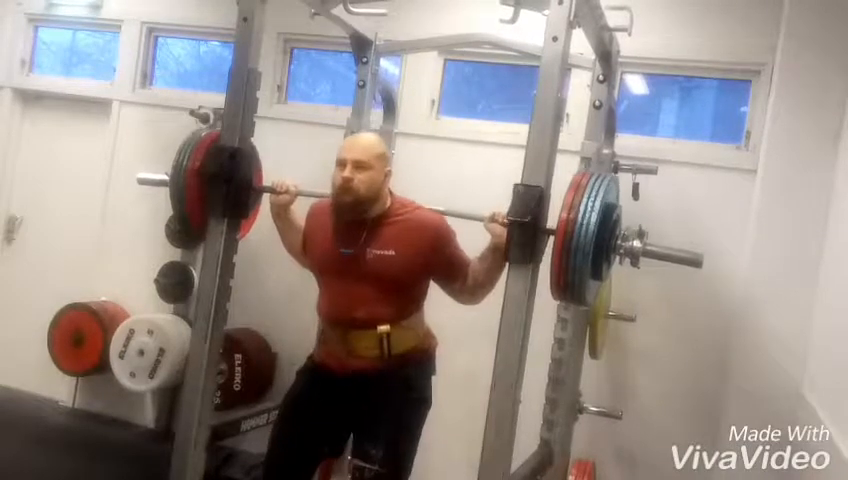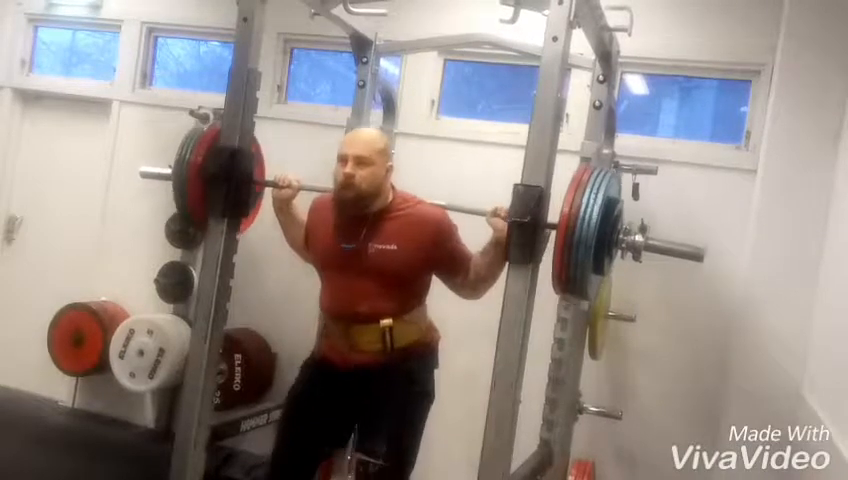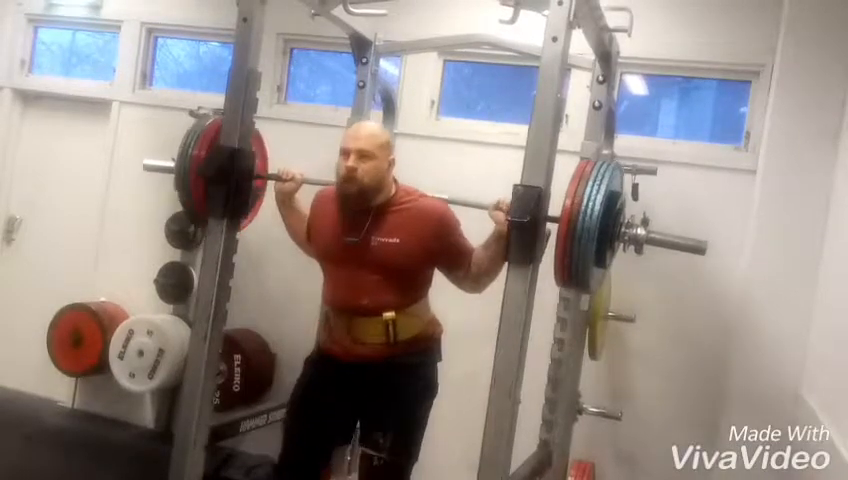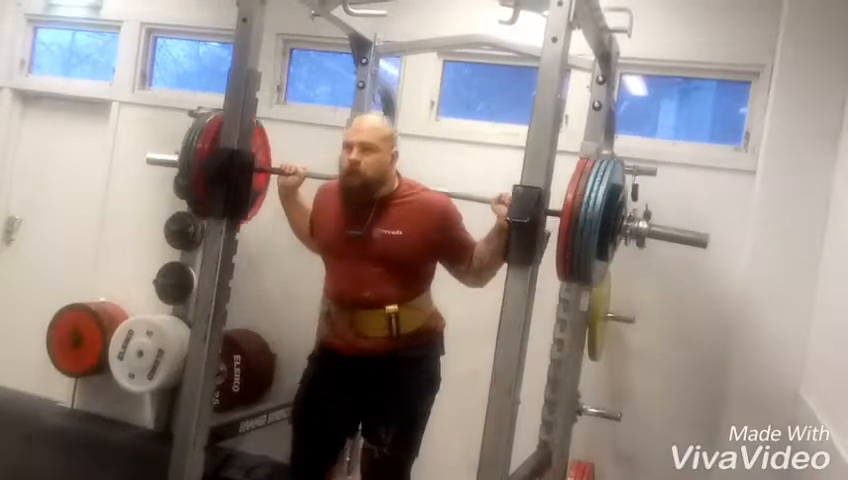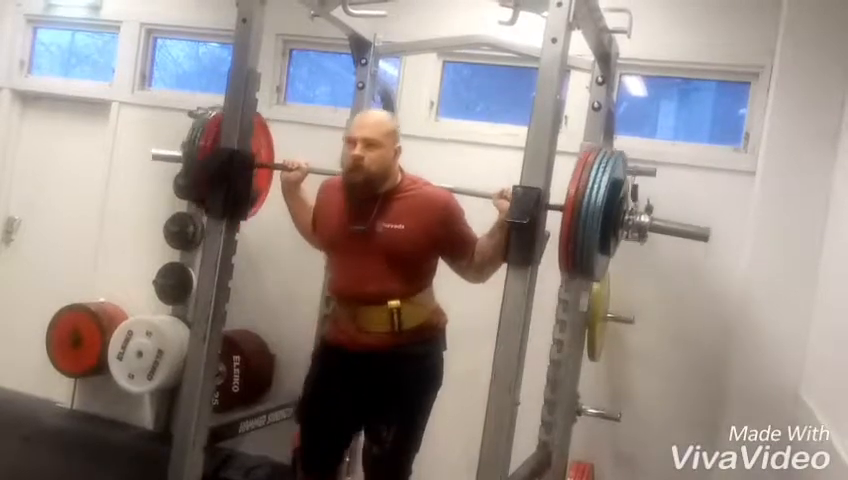
dt=0.1s
person 1, frame 1
left shoulder: (425, 228)
right shoulder: (321, 215)
left elbow: (468, 290)
left wrist: (499, 249)
right wrist: (281, 212)
left hip: (396, 374)
right hip: (328, 364)
person 1, frame 2
left shoulder: (427, 222)
right shoulder: (323, 209)
left elbow: (470, 284)
left wrist: (500, 242)
right wrist: (283, 206)
left hip: (399, 368)
right hip: (331, 359)
person 1, frame 3
left shoulder: (429, 216)
right shoulder: (325, 203)
left elbow: (472, 278)
left wrist: (502, 236)
right wrist: (285, 199)
left hip: (402, 362)
right hip: (334, 353)
person 1, frame 4
left shoulder: (431, 209)
right shoulder: (328, 197)
left elbow: (474, 272)
left wrist: (504, 229)
right wrist: (288, 193)
left hip: (404, 356)
right hip: (337, 348)
person 1, frame 5
left shoulder: (434, 204)
right shoulder: (332, 192)
left elbow: (475, 268)
left wrist: (506, 225)
right wrist: (291, 190)
left hip: (407, 353)
right hip: (340, 343)
